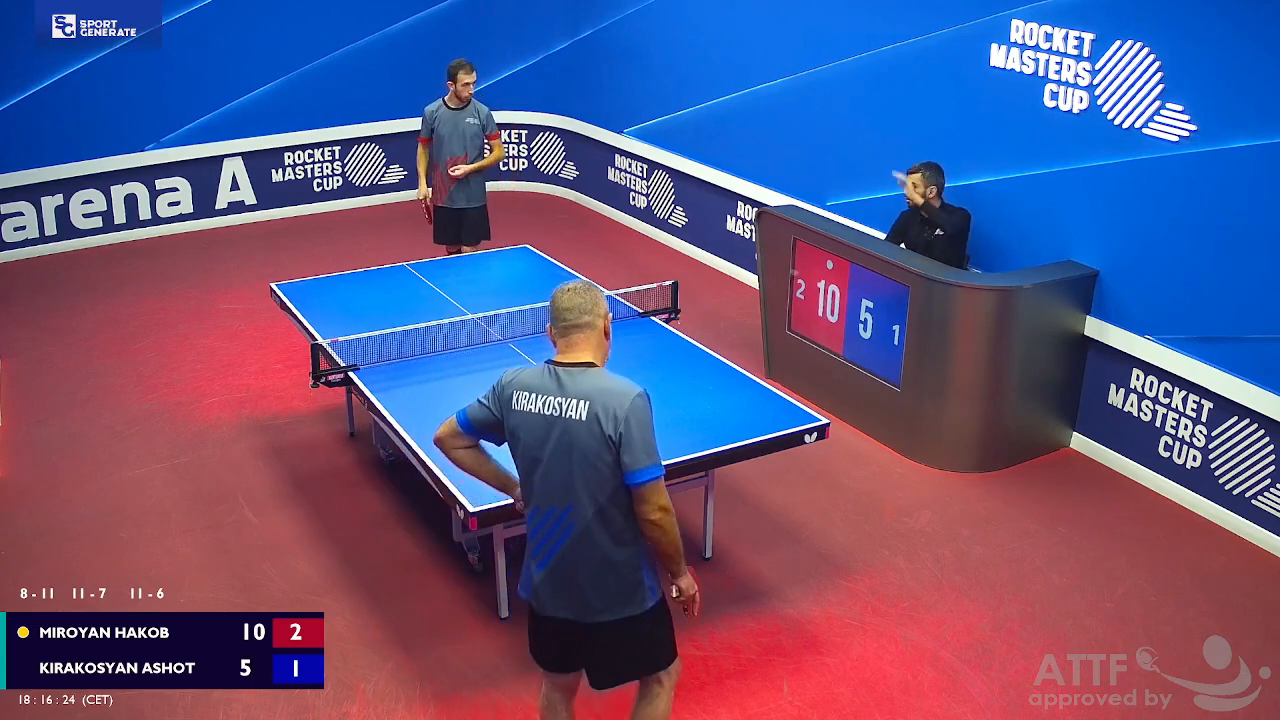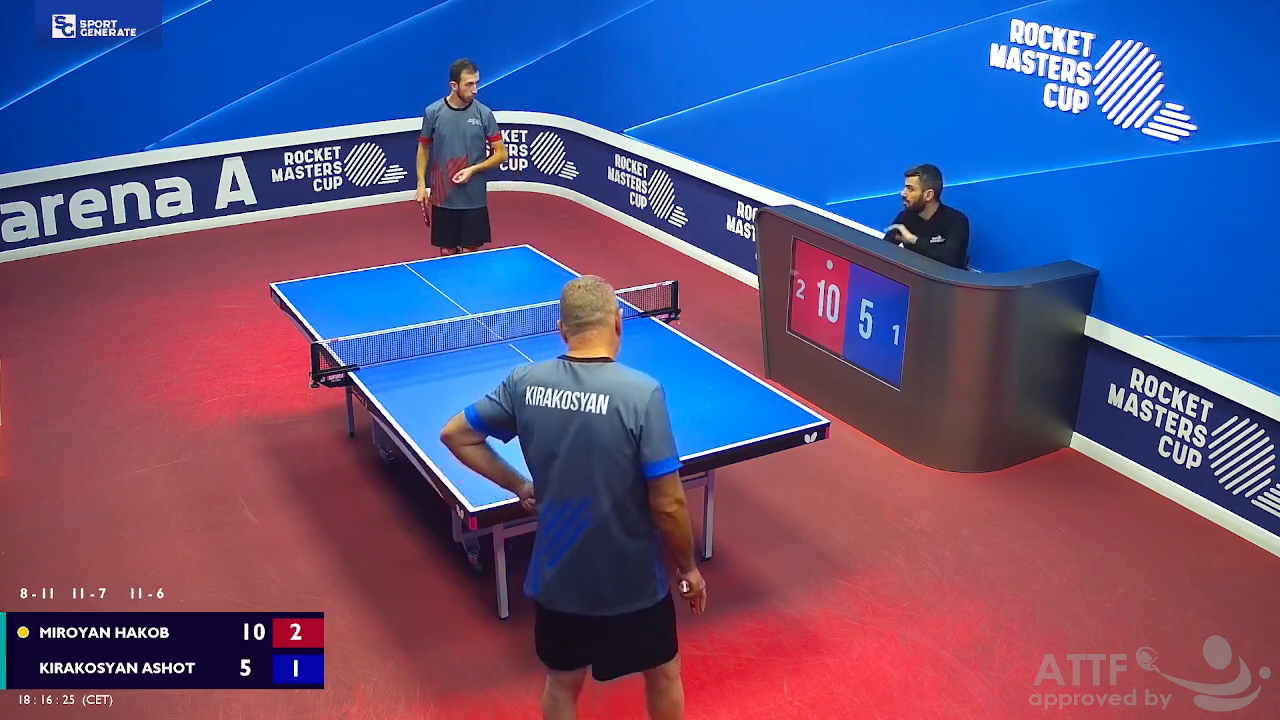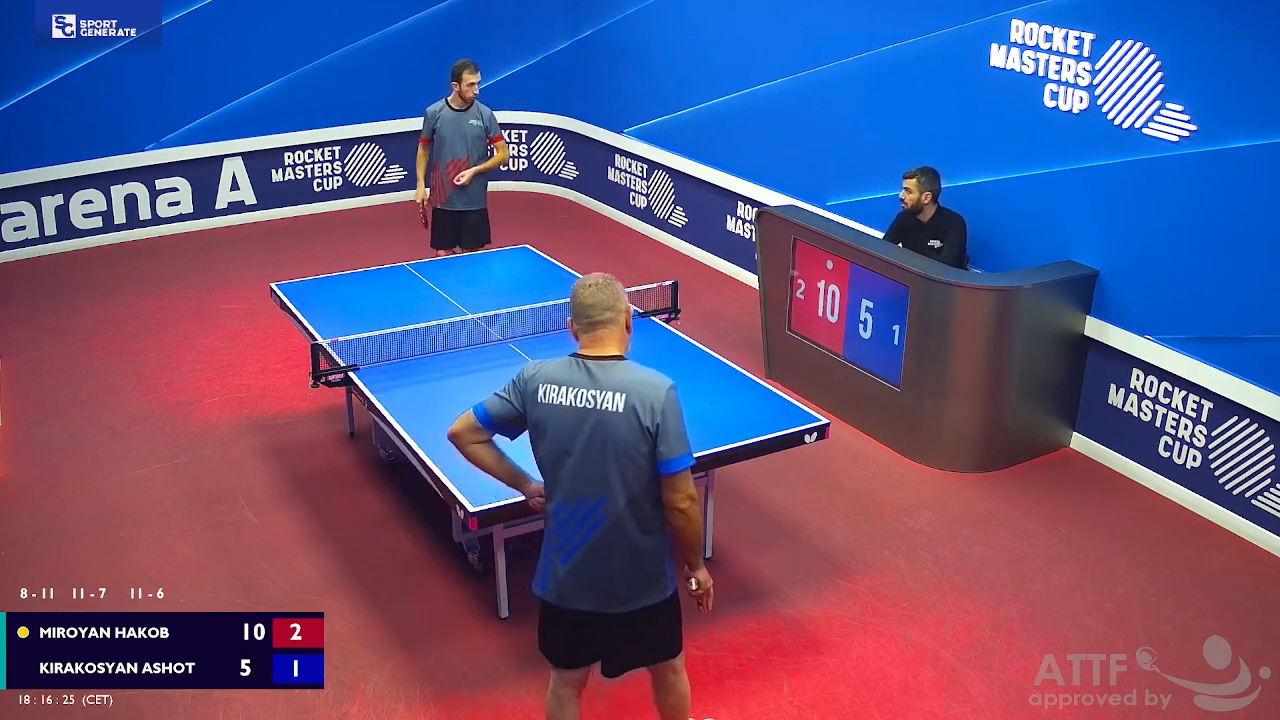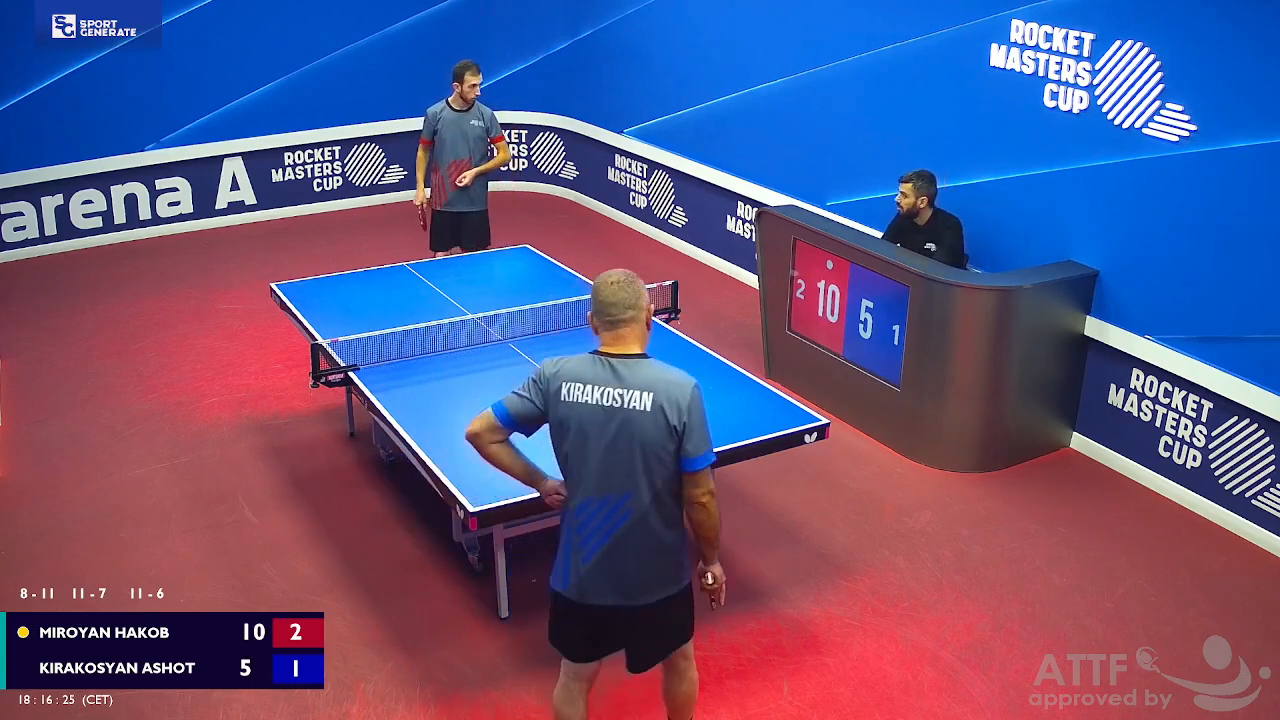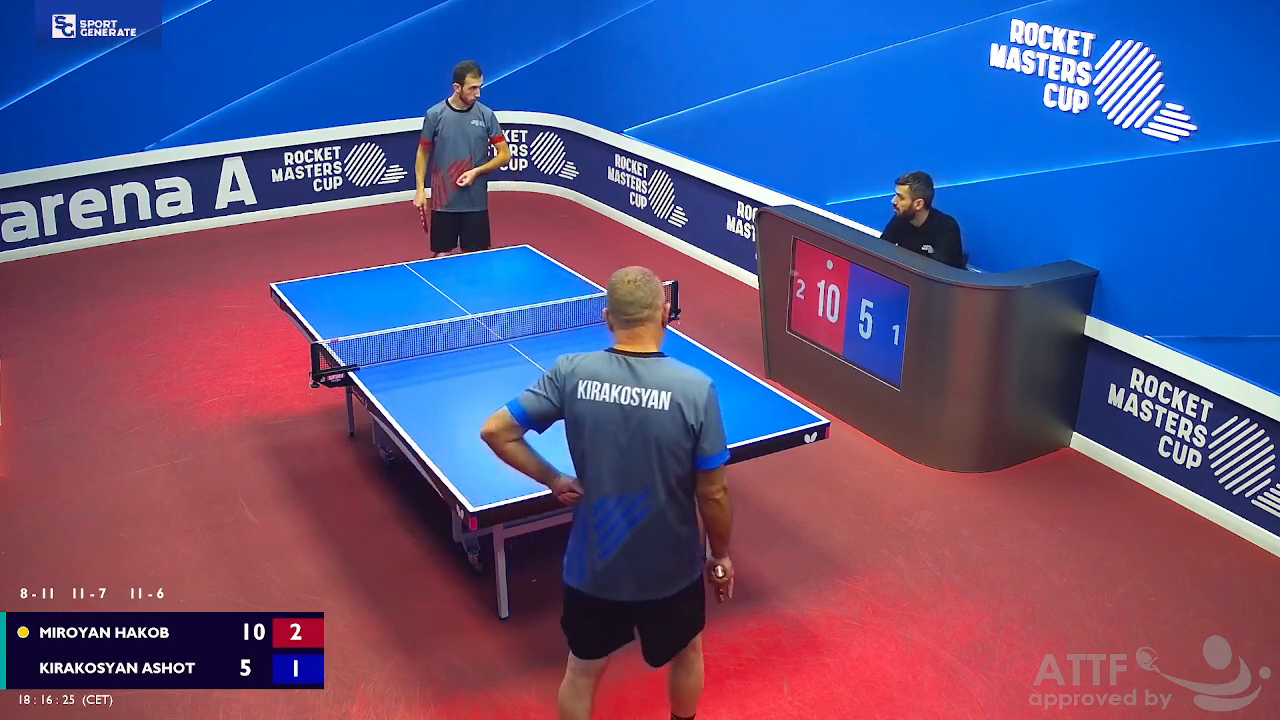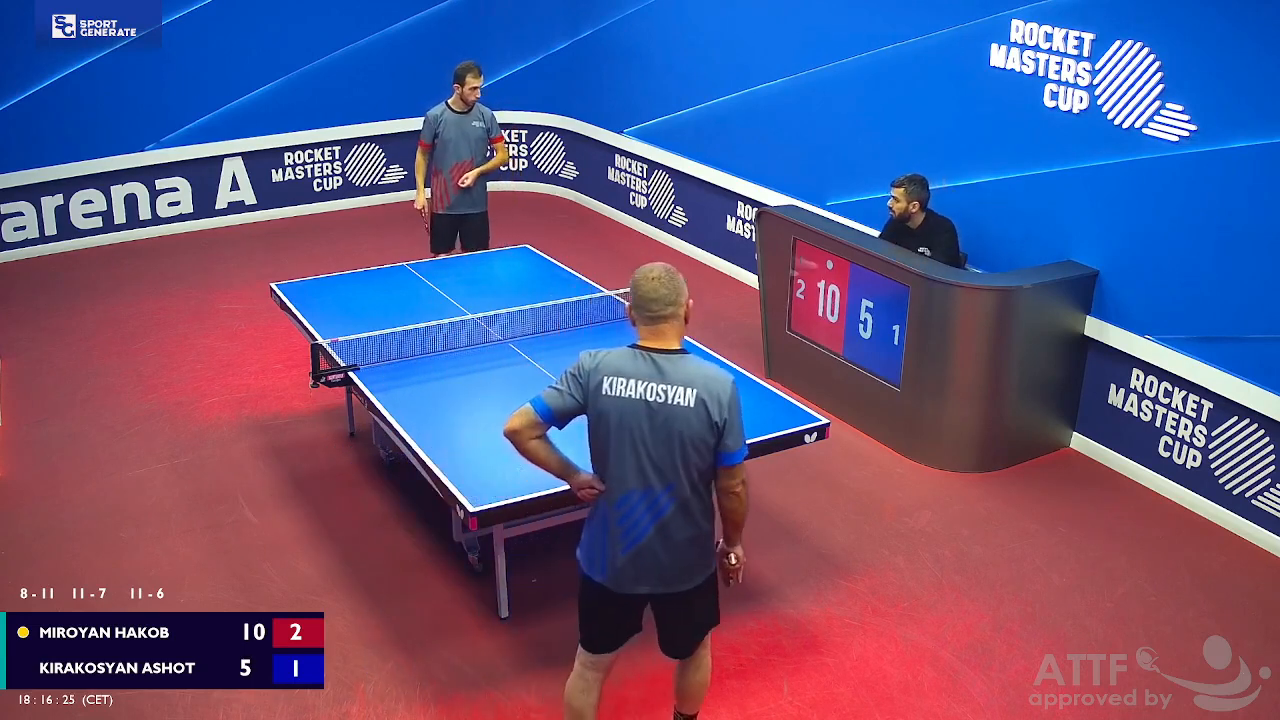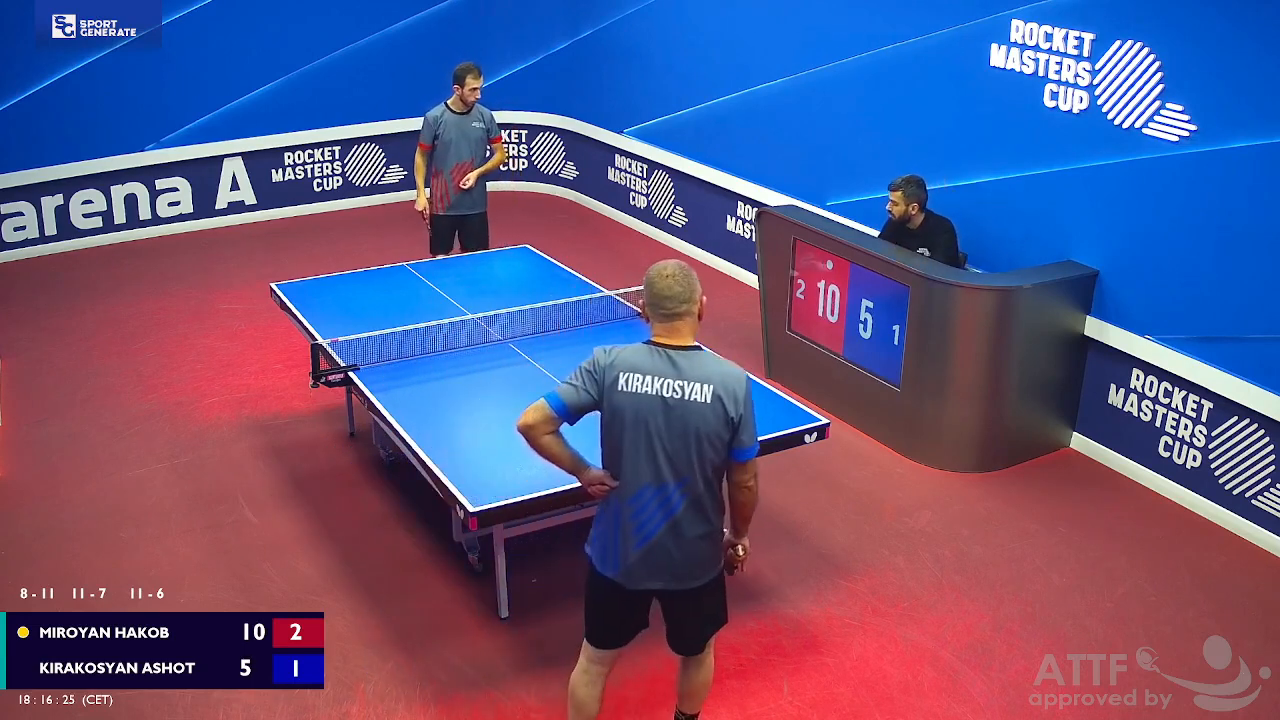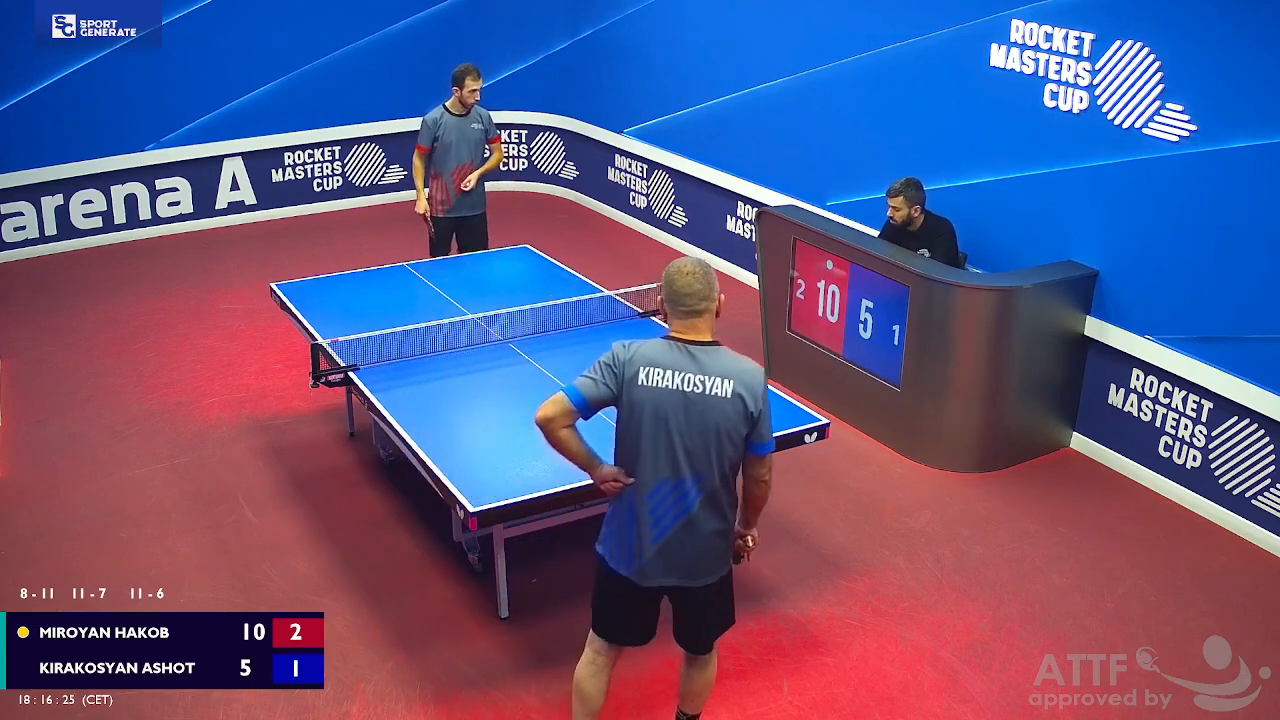
dt=0.1s
person 1, frame 1
left shoulder: (514, 386)
right shoulder: (625, 399)
left elbow: (448, 438)
right elbow: (653, 511)
right wrist: (679, 572)
left hip: (547, 582)
right hip: (621, 589)
right knee: (660, 677)
person 1, frame 2
left shoulder: (525, 382)
right shoulder: (642, 394)
left elbow: (455, 435)
right elbow: (668, 503)
right wrist: (688, 567)
left hip: (556, 576)
right hip: (632, 581)
left knee: (562, 683)
right knee: (662, 673)
person 1, frame 3
left shoulder: (535, 380)
right shoulder: (655, 391)
left elbow: (462, 434)
right elbow: (680, 500)
left wrist: (525, 484)
right wrist: (696, 565)
left hip: (565, 574)
right hip: (642, 577)
left knee: (566, 682)
right knee: (667, 669)
person 1, frame 4
left shoulder: (555, 375)
right shoulder: (680, 390)
left elbow: (480, 433)
right elbow: (699, 496)
left wrist: (541, 482)
right wrist: (710, 560)
left hip: (581, 568)
right hip: (658, 571)
left knee: (575, 676)
right knee: (679, 658)
person 1, frame 5
left shoulder: (571, 373)
right shoulder: (695, 388)
left elbow: (495, 432)
right elbow: (712, 493)
left wrist: (554, 479)
right wrist: (721, 554)
left hip: (593, 563)
right hip: (670, 565)
left knee: (583, 672)
right knee: (687, 654)
person 1, frame 6
left shoulder: (594, 368)
right shoulder: (718, 384)
left elbow: (518, 429)
right elbow: (732, 487)
left wrist: (573, 476)
right wrist: (732, 544)
left hip: (608, 556)
right hip: (686, 558)
left knee: (590, 665)
right knee: (693, 653)
person 1, frame 7
left shoulder: (609, 364)
right shoulder: (731, 381)
left elbow: (532, 424)
right elbow: (744, 481)
left wrist: (584, 472)
right wrist: (739, 534)
left hip: (618, 551)
right hip: (695, 555)
left knee: (595, 659)
right knee: (697, 652)
person 1, frame 8
left shoulder: (627, 359)
right shoulder: (749, 378)
left elbow: (549, 418)
right elbow: (759, 477)
left wrist: (596, 468)
right wrist: (746, 527)
left hip: (628, 548)
right hip: (705, 552)
left knee: (600, 652)
right knee: (700, 653)
person 2, frame 1
left shoulder: (482, 112)
right shoulder: (431, 112)
left elbow: (499, 152)
right elbow: (423, 148)
left wrist: (470, 168)
right wrist: (422, 181)
left hip: (473, 198)
right hip: (443, 198)
left knee: (469, 251)
right knee: (452, 250)
person 2, frame 2
left shoulder: (484, 114)
right shoulder: (433, 112)
left elbow: (501, 154)
right elbow: (424, 148)
left wrist: (472, 170)
right wrist: (421, 183)
left hip: (473, 200)
right hip: (443, 199)
left knee: (470, 253)
right knee: (447, 252)
person 2, frame 3
left shoulder: (485, 115)
right shoulder: (434, 113)
left elbow: (503, 154)
right elbow: (424, 149)
left wrist: (474, 171)
right wrist: (421, 184)
left hip: (474, 201)
right hip: (443, 200)
left knee: (470, 255)
right knee: (444, 254)
person 2, frame 4
left shoulder: (486, 115)
right shoulder: (434, 114)
left elbow: (504, 154)
right elbow: (423, 151)
left wrist: (475, 172)
right wrist: (420, 187)
left hip: (474, 202)
right hip: (443, 202)
right knee: (441, 256)
person 2, frame 5
left shoulder: (486, 115)
right shoulder: (435, 115)
left elbow: (504, 154)
right elbow: (423, 152)
left wrist: (476, 172)
right wrist: (420, 189)
left hip: (475, 203)
right hip: (443, 203)
right knee: (442, 257)
person 2, frame 6
left shoulder: (486, 116)
right shoulder: (435, 116)
left elbow: (502, 154)
right elbow: (422, 155)
left wrist: (477, 172)
right wrist: (420, 192)
left hip: (475, 204)
right hip: (443, 204)
right knee: (442, 258)
person 2, frame 7
left shoulder: (485, 116)
right shoulder: (434, 117)
left elbow: (500, 154)
right elbow: (421, 156)
left wrist: (477, 173)
right wrist: (421, 193)
left hip: (475, 205)
right hip: (442, 205)
right knee: (440, 259)
person 2, frame 8
left shoulder: (483, 117)
right shoulder: (433, 120)
left elbow: (497, 153)
right elbow: (418, 159)
left wrist: (477, 174)
right wrist: (421, 196)
left hip: (474, 206)
right hip: (441, 207)
